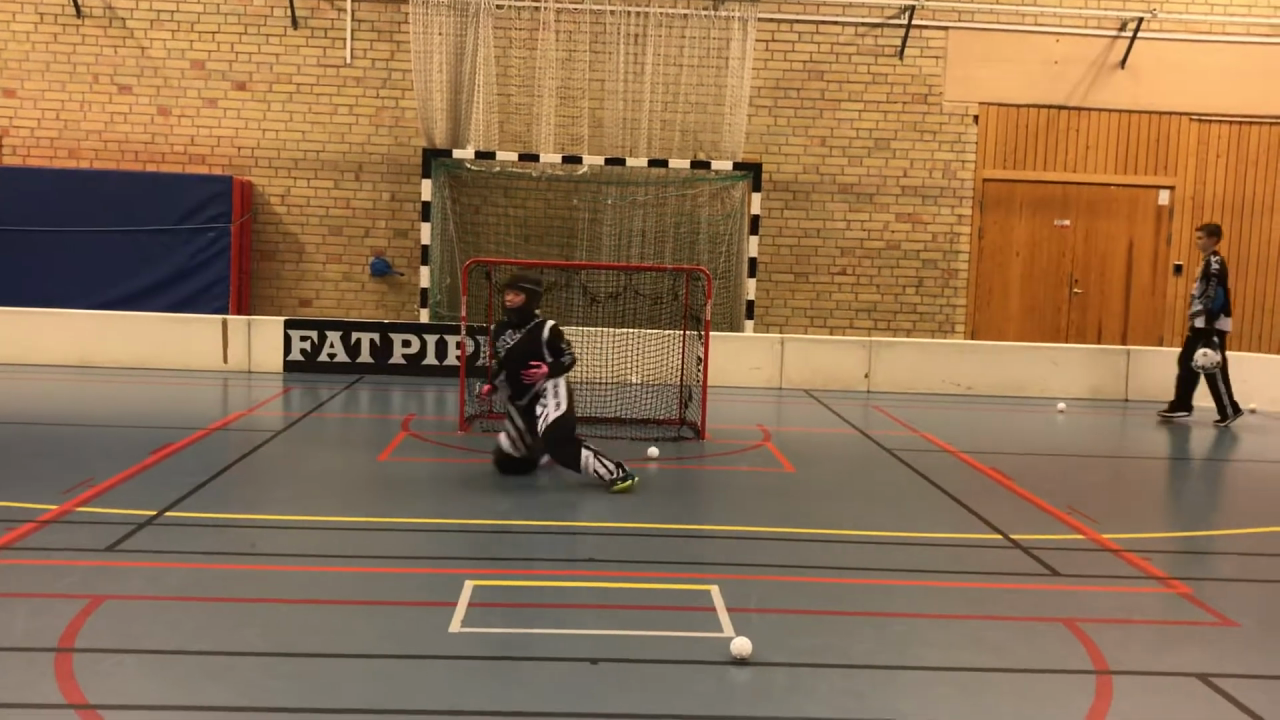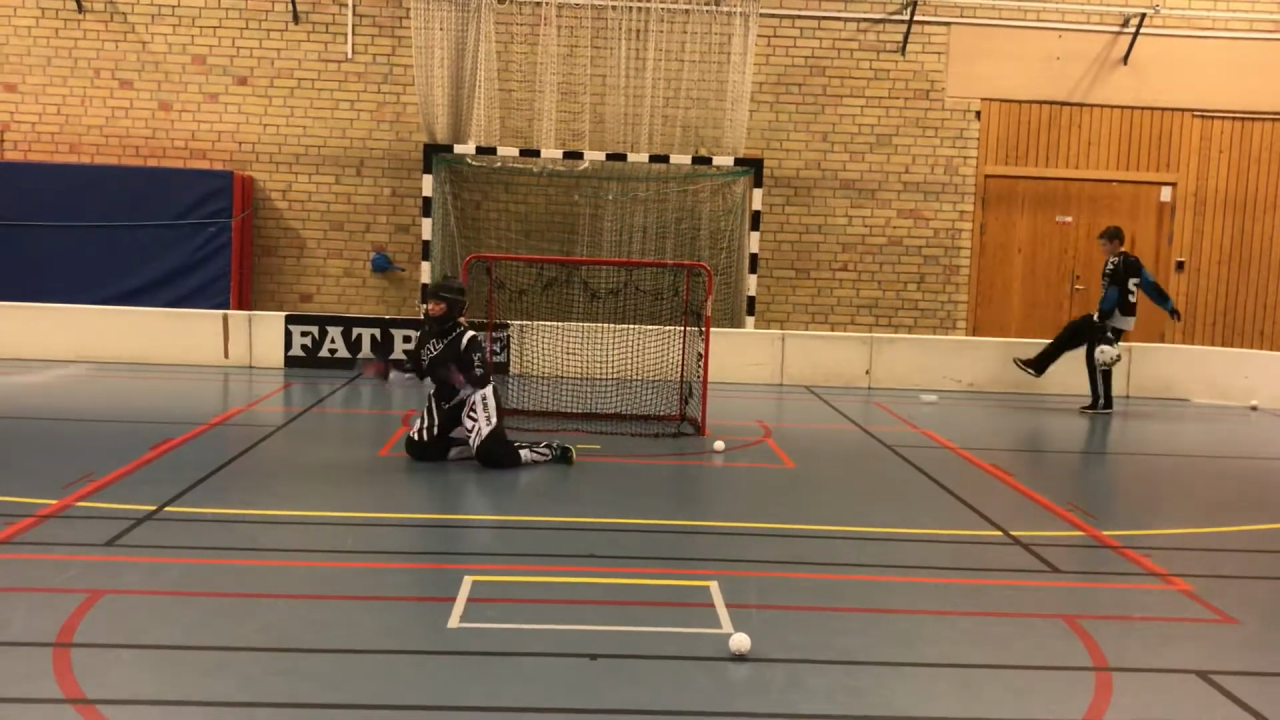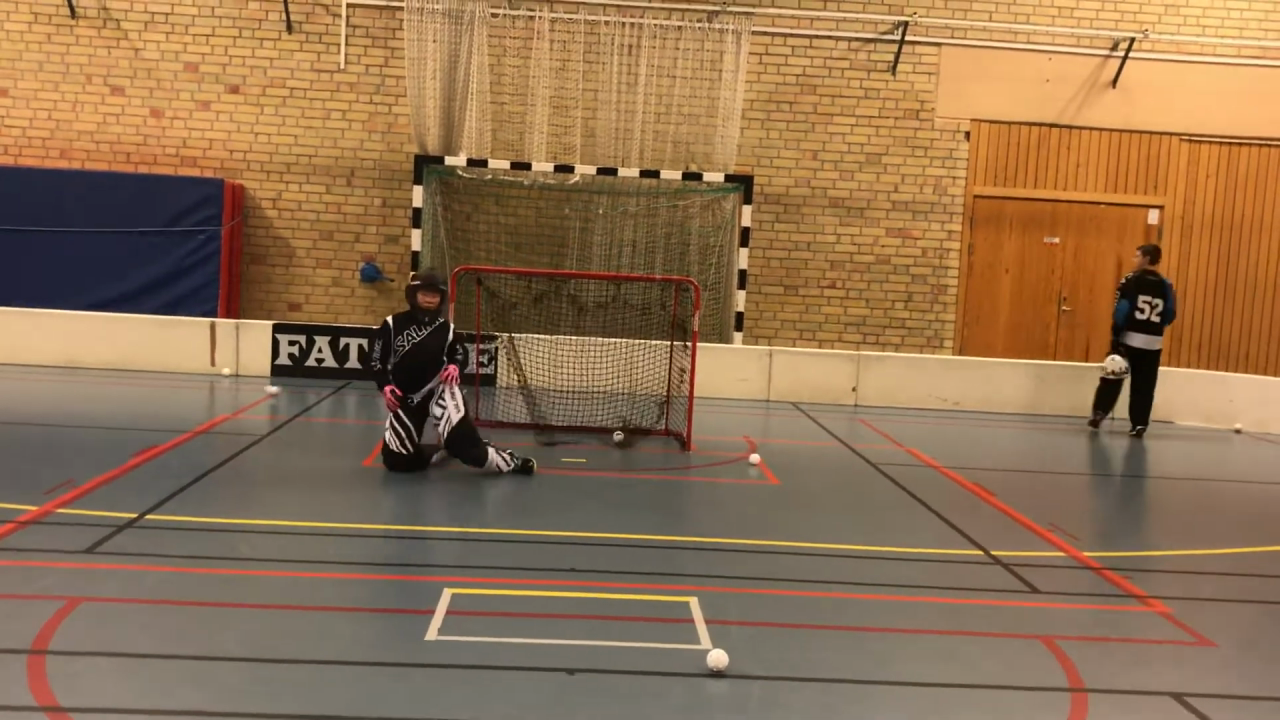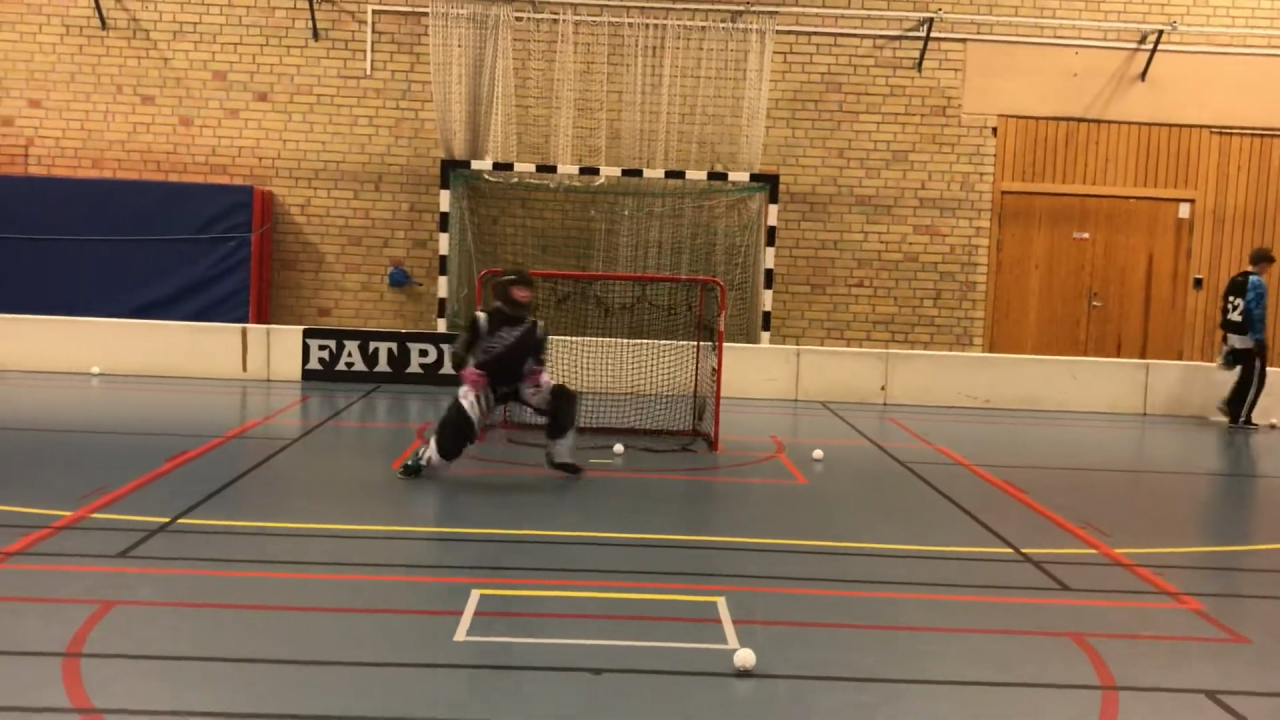
dt=1s
person 1, frame 1
left shoulder: (546, 329)
right shoulder: (500, 329)
left elbow: (568, 359)
left wrist: (548, 370)
right wrist: (491, 385)
left hip: (547, 391)
right hip: (517, 399)
left knee: (558, 438)
right knee: (508, 463)
left ankle: (615, 473)
right ankle: (544, 450)
person 1, frame 2
left shoulder: (467, 338)
right shoulder: (426, 333)
left elbow: (481, 379)
right elbow: (418, 371)
left wrist: (463, 381)
right wrist: (387, 373)
left hip: (475, 399)
right hip: (443, 401)
left knee: (496, 456)
right knee: (417, 448)
left ankle: (551, 450)
right ankle: (475, 446)
person 1, frame 3
left shoulder: (446, 328)
right shoulder: (393, 324)
left elbow: (455, 355)
right elbow: (377, 360)
left wrist: (453, 366)
right wrist: (385, 386)
left hip: (439, 390)
right hip: (405, 397)
left knee: (461, 440)
right knee: (397, 461)
left ankle: (511, 463)
right ankle: (437, 451)
person 1, frame 4
left shoulder: (534, 326)
right shoulder: (483, 320)
left elbow: (537, 355)
right elbow: (459, 351)
left wrist: (537, 372)
right wrist: (465, 369)
left hip: (523, 381)
right hip: (484, 381)
left knee: (564, 400)
right knee: (458, 425)
left ankle: (560, 459)
right ankle: (421, 460)
person 2, frame 1
left shoulder: (1215, 262)
right shoulder: (1209, 261)
left elbow: (1215, 295)
left wrist: (1209, 324)
left hip: (1212, 324)
right hip: (1202, 322)
left knee: (1214, 367)
right knee: (1187, 361)
left ankle: (1230, 410)
right ankle: (1181, 405)
person 2, frame 2
left shoulder: (1114, 263)
right shoulder: (1134, 262)
left elbow: (1110, 295)
right elbow: (1151, 285)
left wrist: (1102, 322)
right wrist: (1169, 306)
left hip: (1113, 318)
right hip: (1124, 316)
left knee: (1097, 357)
right knee: (1072, 332)
left ankle: (1102, 403)
right ankle: (1037, 365)
person 2, frame 3
left shoulder: (1131, 280)
right shoulder: (1165, 284)
left elbow: (1121, 308)
right elbow: (1171, 314)
left wrist: (1116, 334)
left hip: (1129, 337)
right hip: (1153, 341)
left knee: (1114, 376)
right knee: (1145, 385)
left ankle: (1099, 411)
right ankle: (1139, 424)
person 2, frame 4
left shoulder: (1234, 280)
right shoulder: (1257, 283)
left elbow: (1225, 308)
right elbow: (1257, 313)
left wrist: (1226, 333)
right wrist: (1260, 340)
left hip: (1233, 336)
right hip: (1249, 339)
left knee: (1248, 376)
right knee: (1254, 379)
left ankle: (1230, 404)
right ankle: (1240, 418)
